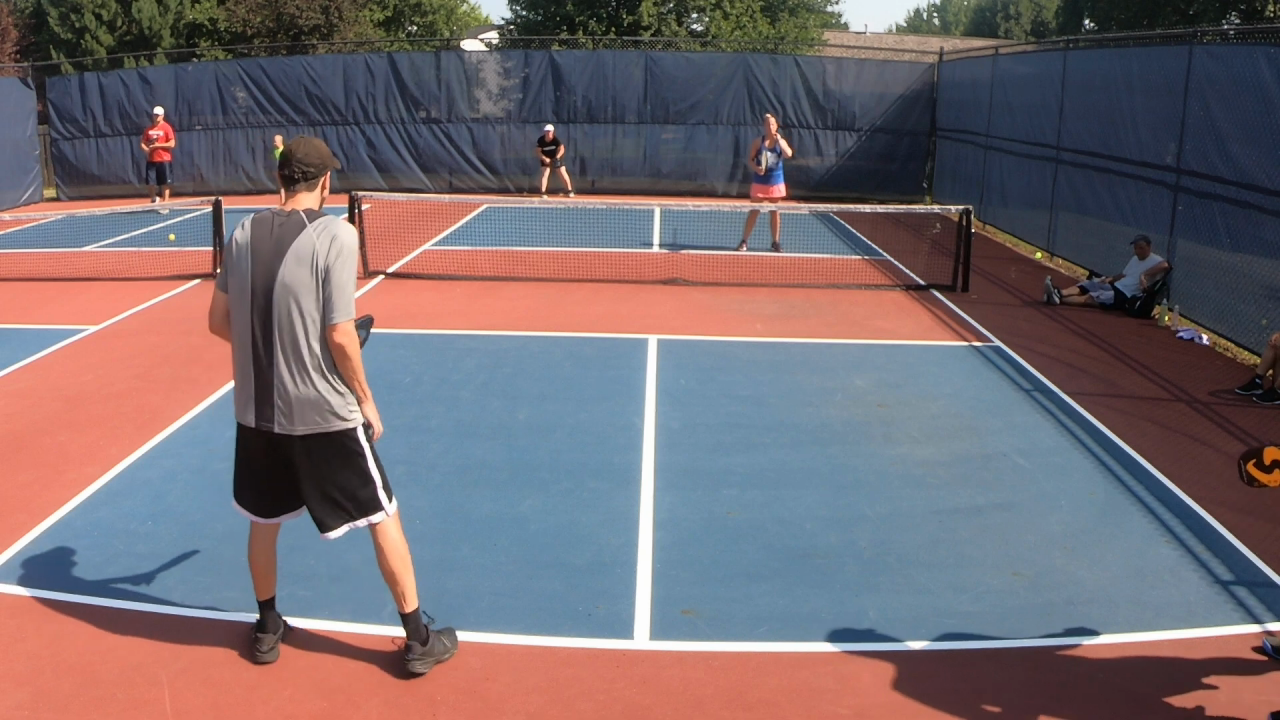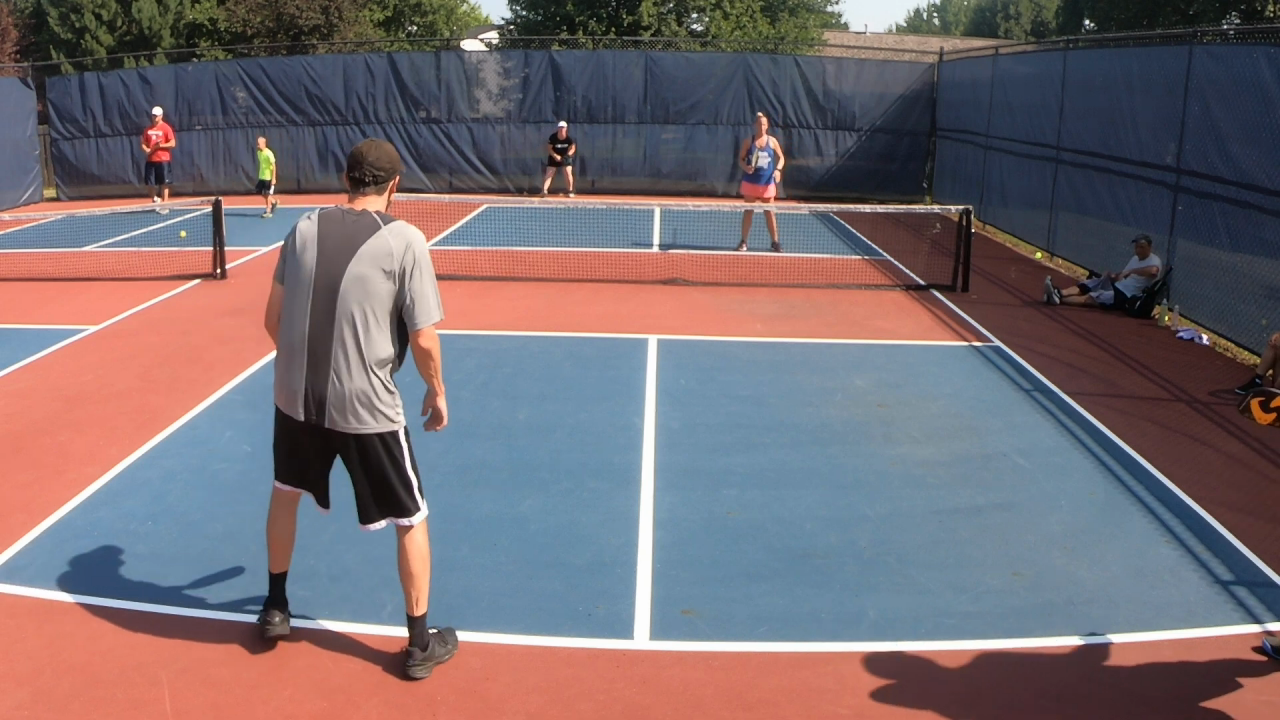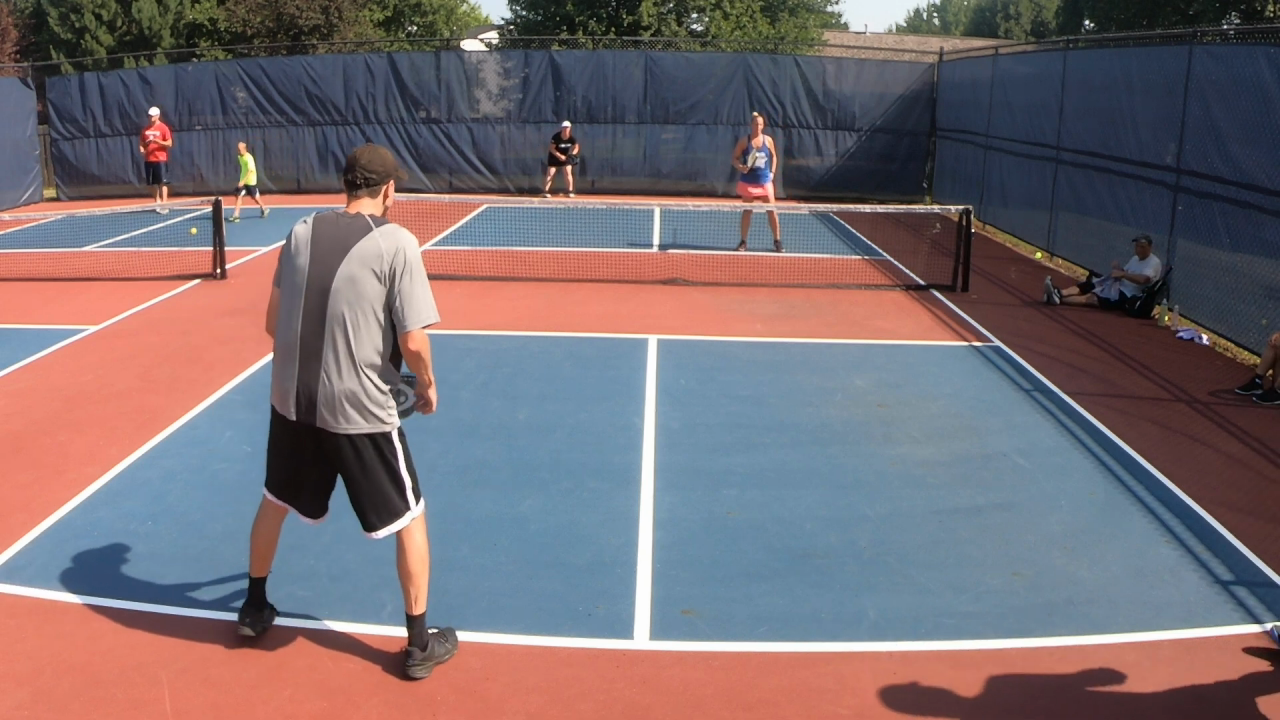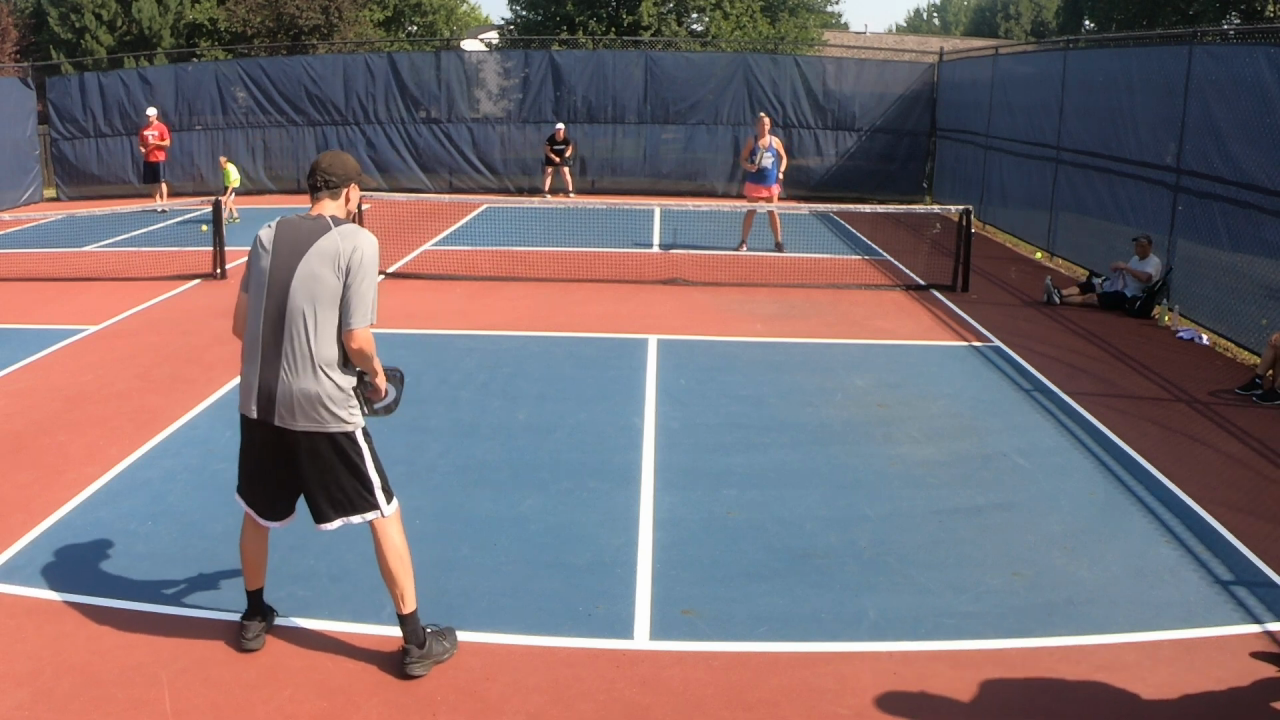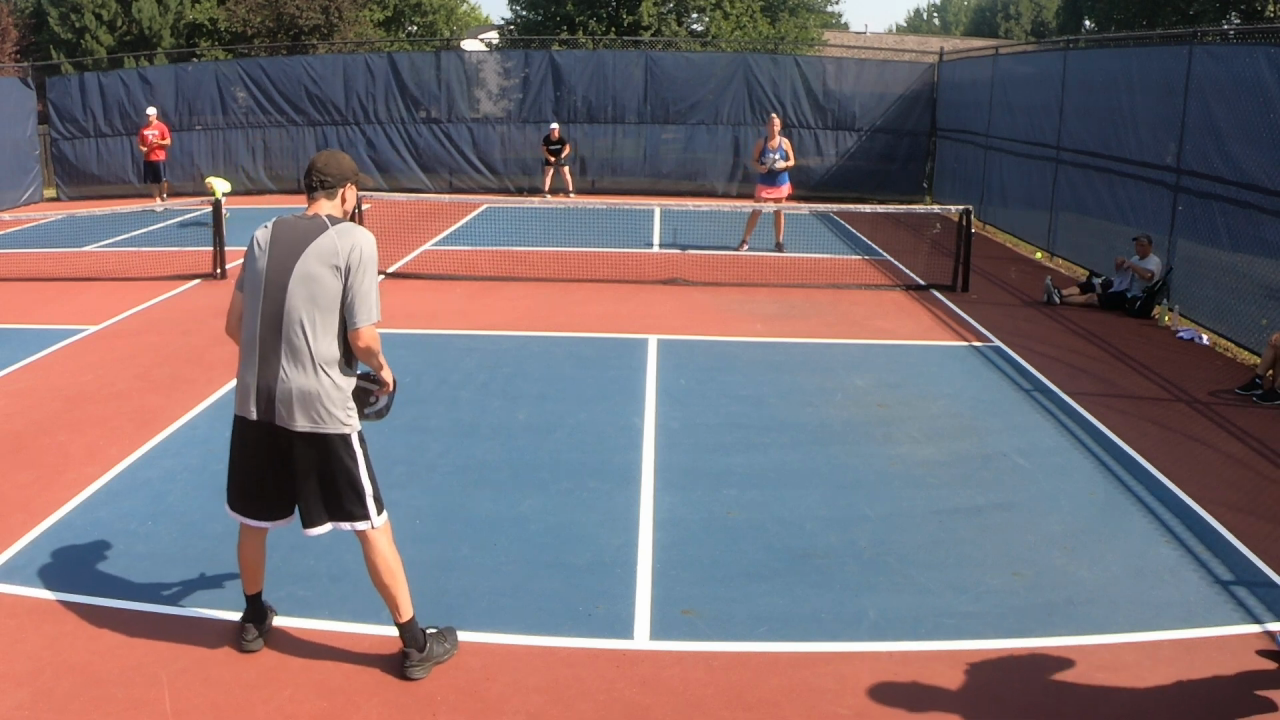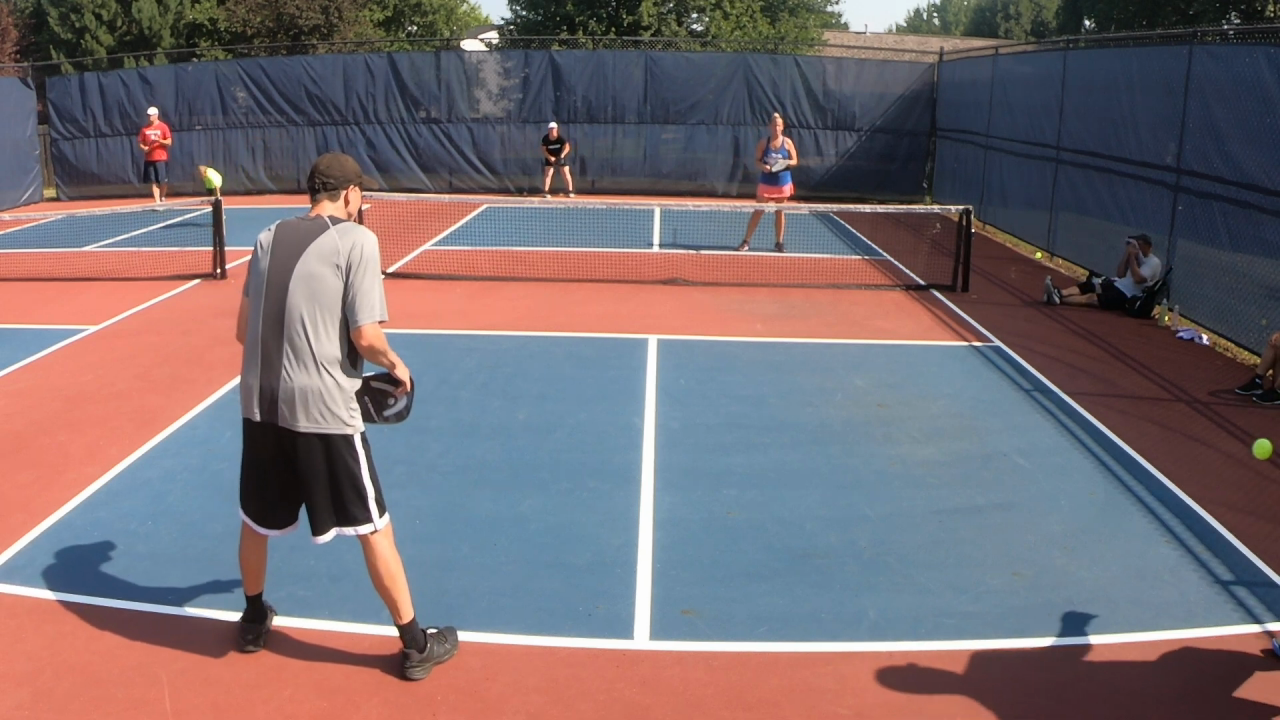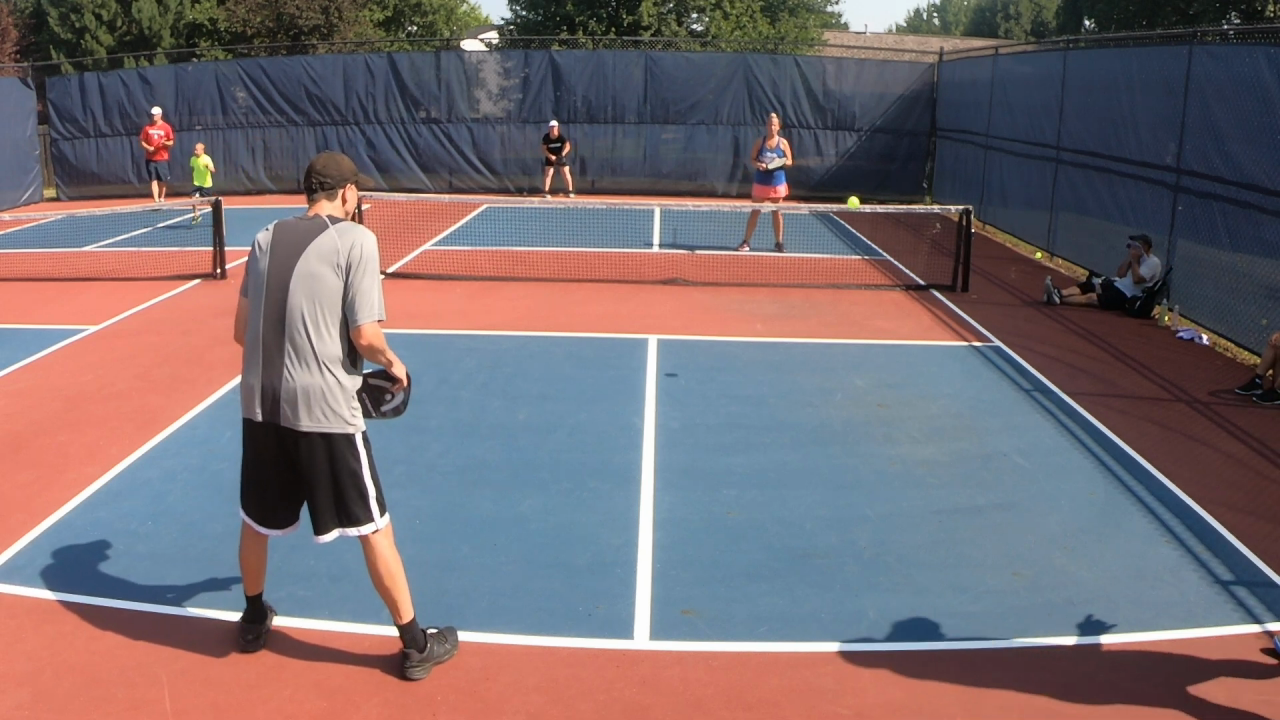
dt=0.3s
person 1, frame 1
left shoulder: (244, 233)
right shoulder: (335, 234)
left elbow: (218, 322)
right elbow: (339, 338)
right wrist: (365, 398)
left hip: (256, 405)
right hip: (322, 410)
left knee: (263, 517)
right knee: (383, 515)
left ankle: (267, 628)
right ankle: (419, 639)
person 1, frame 2
left shoulder: (305, 228)
right shoulder: (405, 239)
left elbow: (273, 318)
right elbow: (424, 339)
right wrist: (437, 392)
left hip: (295, 396)
right hip: (369, 407)
left knee: (286, 490)
right knee: (411, 520)
left ankle: (275, 605)
right ankle: (420, 643)
person 1, frame 3
left shoulder: (301, 233)
right shoulder: (396, 243)
left elbow: (273, 322)
right elbow: (413, 342)
right wrist: (427, 386)
left hip: (293, 399)
right hip: (362, 409)
left knee: (274, 501)
right knee: (410, 518)
left ankle: (254, 606)
right ankle: (420, 643)
person 1, frame 4
left shoulder: (268, 235)
right shoulder: (357, 242)
left elbow: (240, 325)
right elbow: (356, 341)
right wrist: (376, 375)
left hip: (260, 401)
right hip: (324, 406)
left knee: (256, 510)
right knee: (385, 515)
left ankle: (254, 616)
right ankle: (416, 641)
person 1, frame 5
left shoulder: (263, 236)
right shoulder: (355, 241)
left elbow: (234, 325)
right elbow: (363, 339)
right wrist: (382, 368)
left hip: (256, 402)
right hip: (321, 408)
left knee: (252, 516)
right knee: (372, 525)
left ankle: (254, 617)
right ankle: (415, 643)
person 1, frame 6
left shoulder: (268, 238)
right shoulder: (356, 240)
left elbow: (245, 330)
right elbow: (366, 337)
right wrist: (396, 365)
left hip: (260, 403)
right hip: (324, 408)
left knee: (257, 517)
right knee: (373, 528)
left ankle: (253, 618)
right ankle: (415, 644)
person 1, frame 7
left shoulder: (266, 238)
right shoulder: (354, 239)
left elbow: (242, 330)
right elbow: (365, 337)
right wrist: (392, 364)
left hip: (261, 402)
right hip: (324, 407)
left knee: (257, 517)
right knee: (373, 527)
left ankle: (253, 618)
right ankle: (414, 644)
